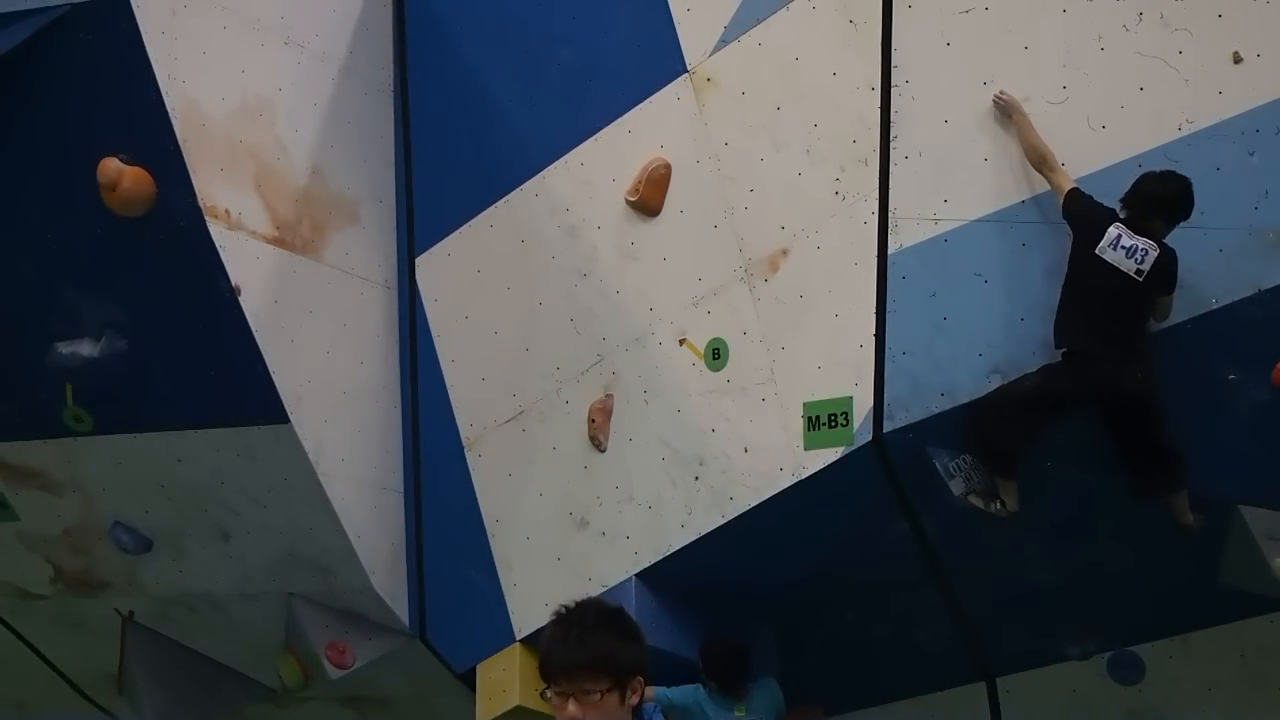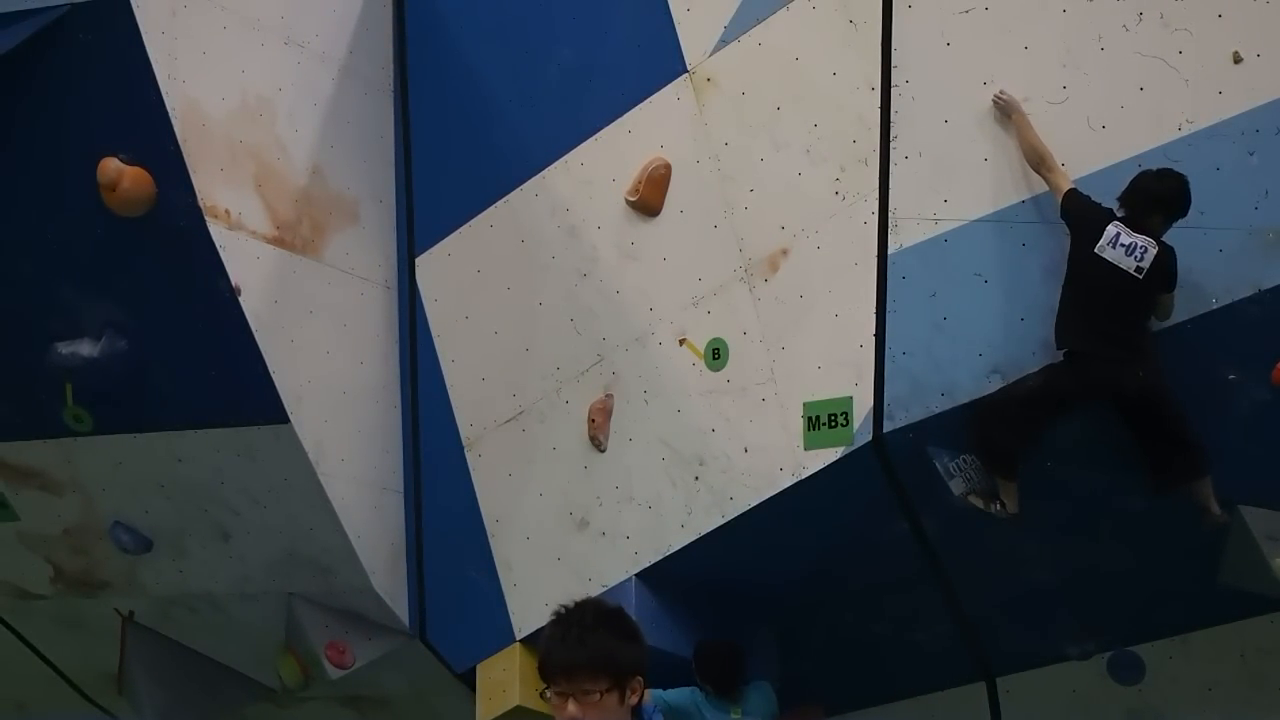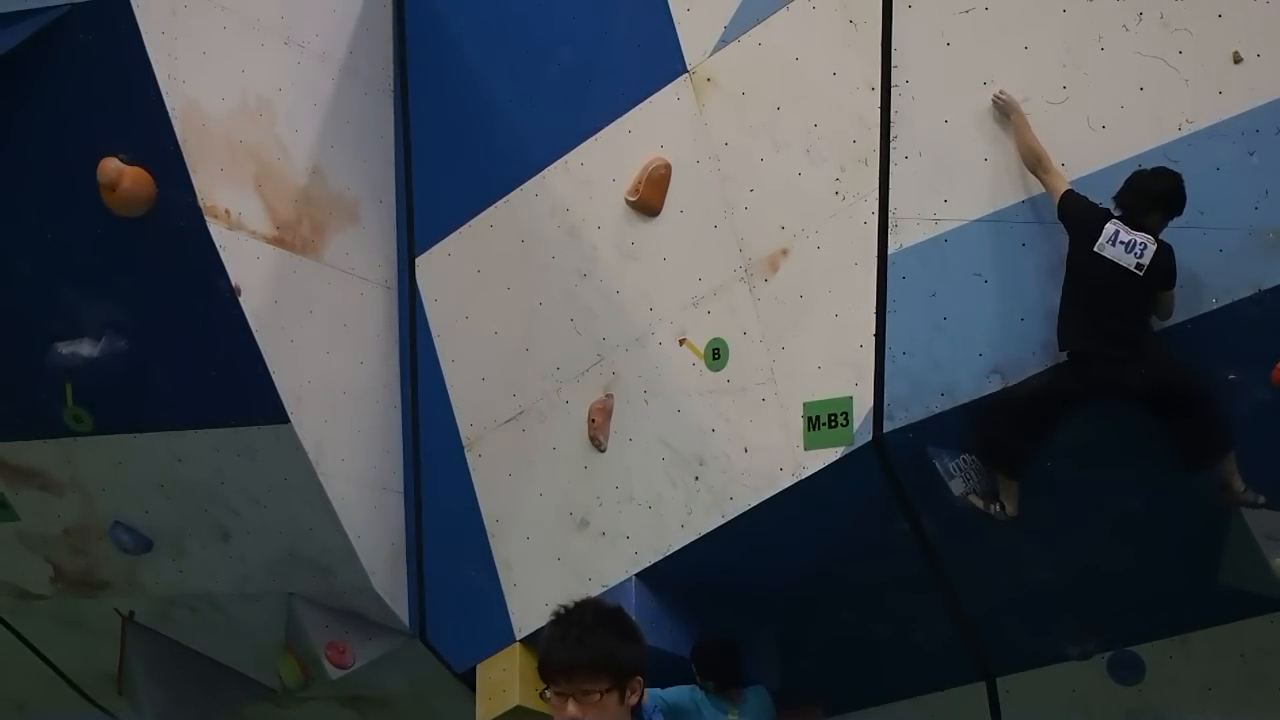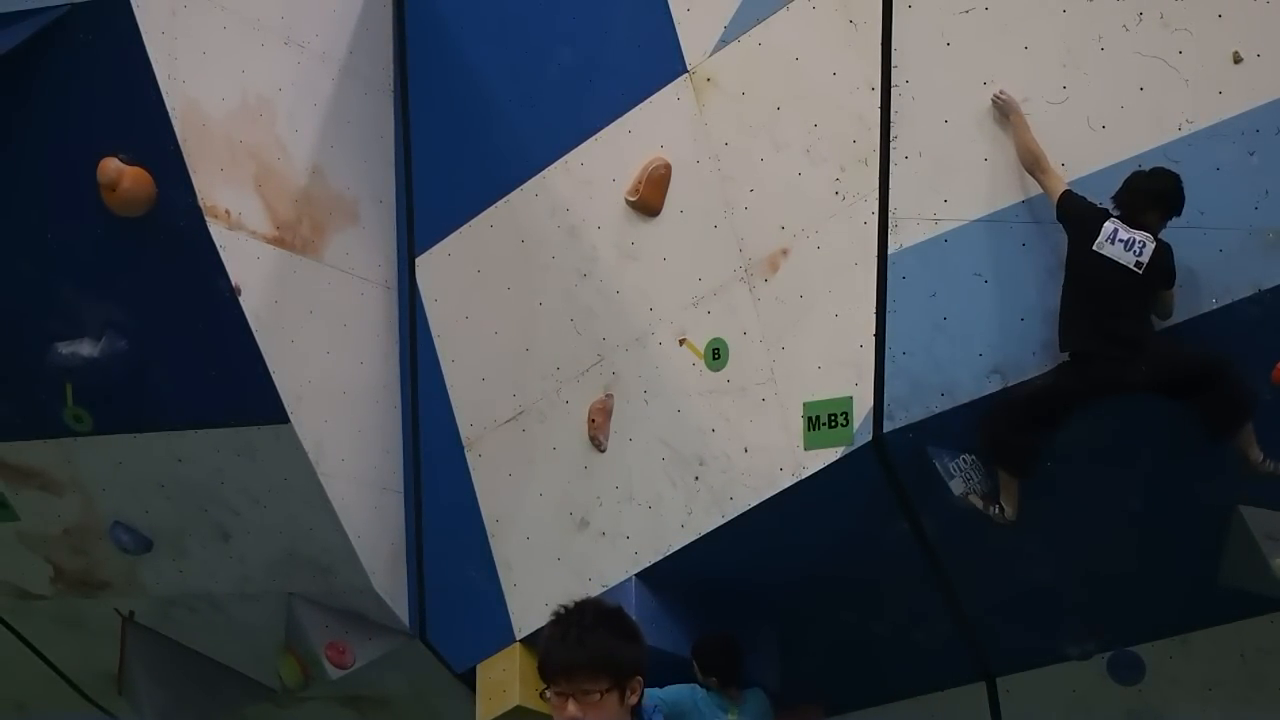
dt=0.2s
person 1, frame 1
left shoulder: (1094, 223)
right shoulder: (1164, 259)
left elbow: (1047, 165)
right elbow: (1161, 314)
left wrist: (1017, 114)
left hip: (1082, 368)
right hip: (1133, 374)
left knee: (995, 414)
right knee: (1152, 445)
left ankle: (1008, 500)
right ankle: (1185, 518)
person 1, frame 2
left shoulder: (1092, 223)
right shoulder: (1163, 257)
left elbow: (1044, 164)
right elbow: (1163, 313)
left wrist: (1017, 114)
left hip: (1082, 367)
right hip: (1137, 371)
left knee: (999, 414)
right knee: (1172, 433)
left ankle: (1008, 501)
right ankle: (1211, 508)
person 1, frame 3
left shoulder: (1089, 222)
right shoulder: (1161, 254)
left elbow: (1040, 166)
right elbow: (1163, 311)
left wrist: (1015, 114)
left hip: (1086, 368)
right hip: (1143, 366)
left knee: (1007, 416)
right knee: (1197, 404)
left ankle: (1006, 502)
right ankle: (1235, 488)
person 1, frame 4
left shoulder: (1089, 222)
right shoulder: (1159, 252)
left elbow: (1038, 167)
right elbow: (1164, 311)
left wrist: (1014, 115)
left hip: (1089, 367)
right hip: (1146, 362)
left knee: (1012, 417)
right knee: (1217, 373)
left ankle: (1006, 505)
